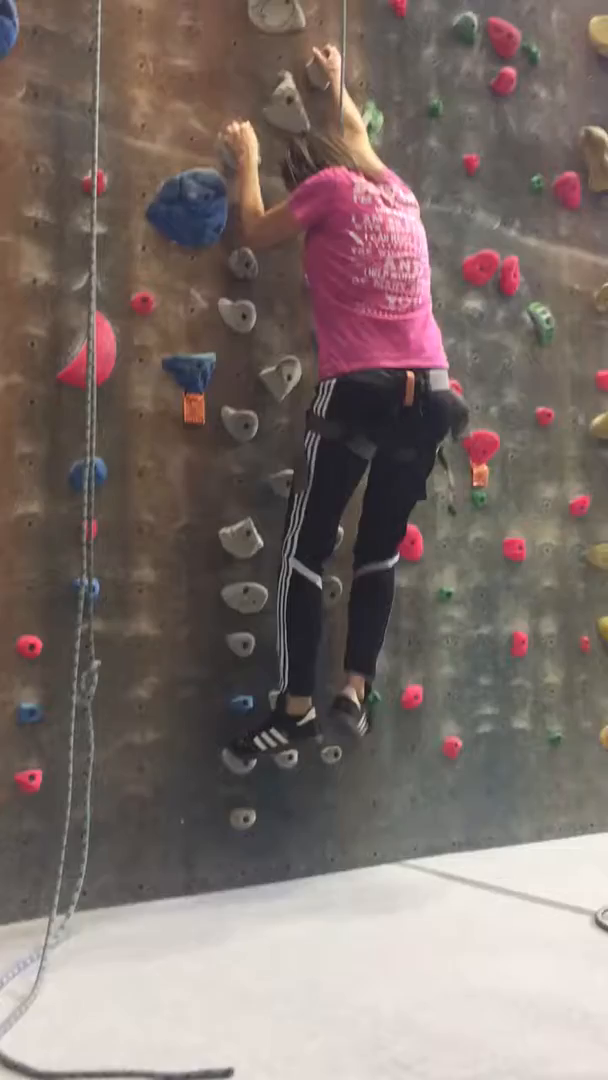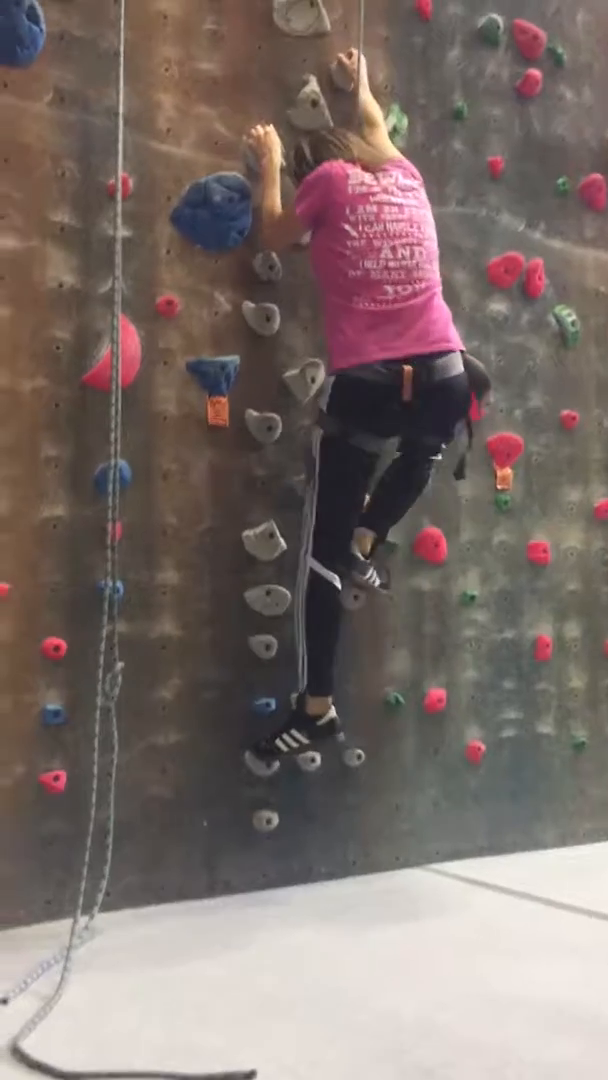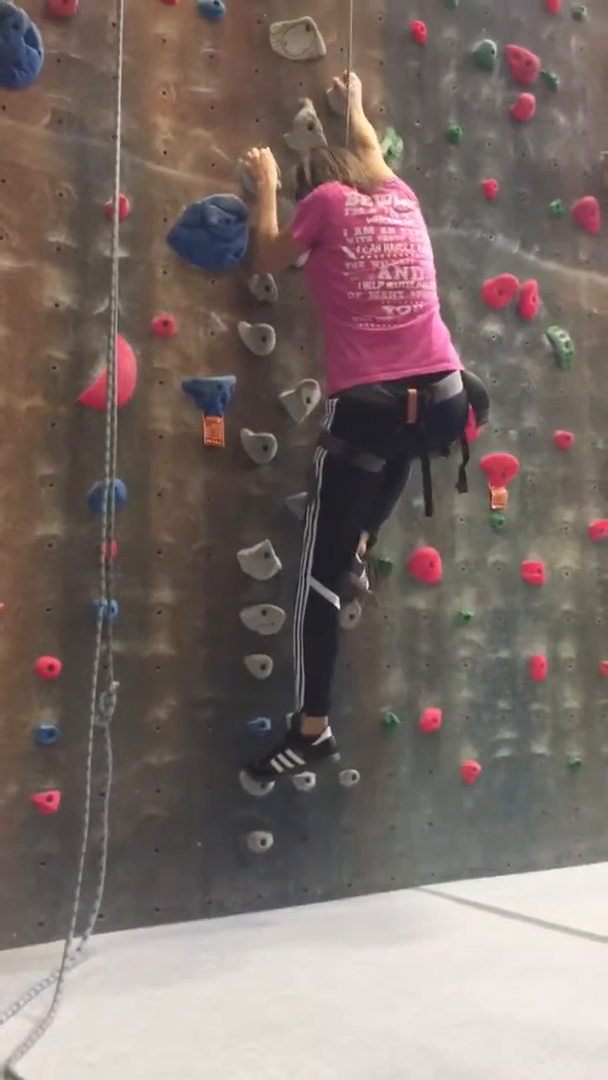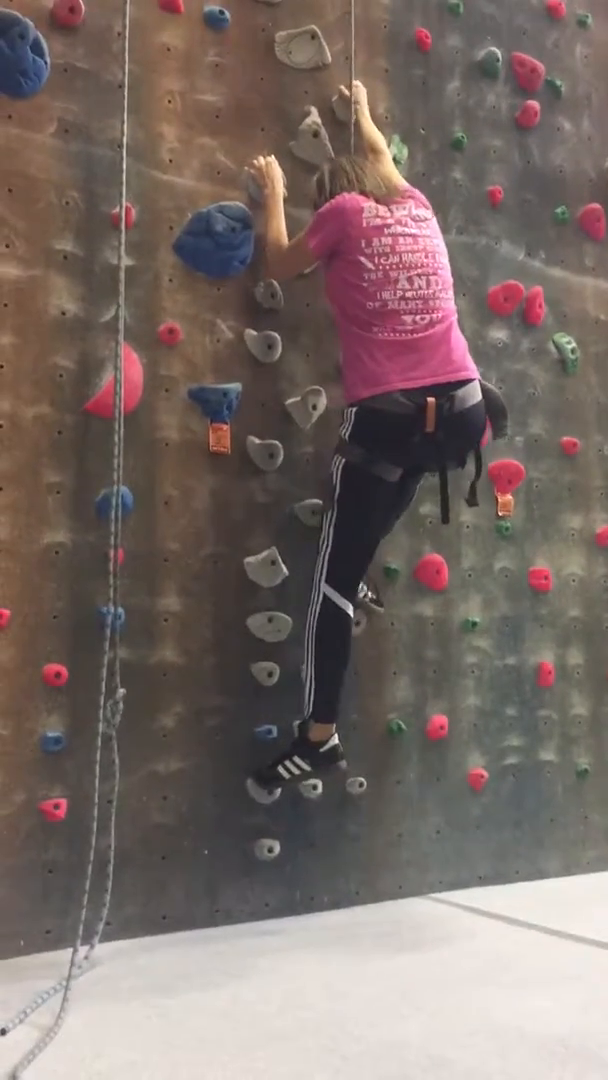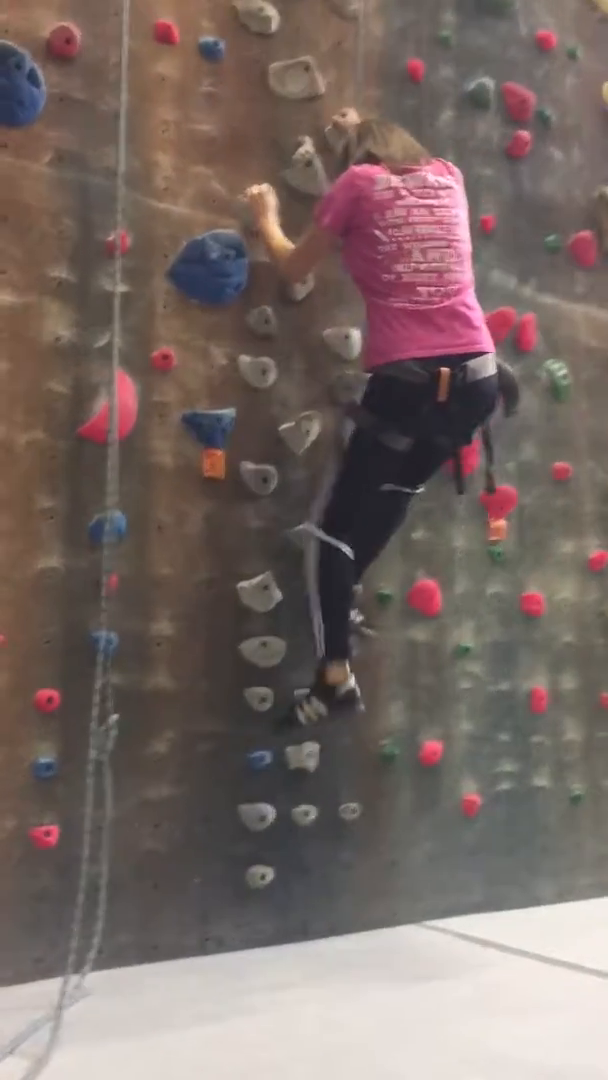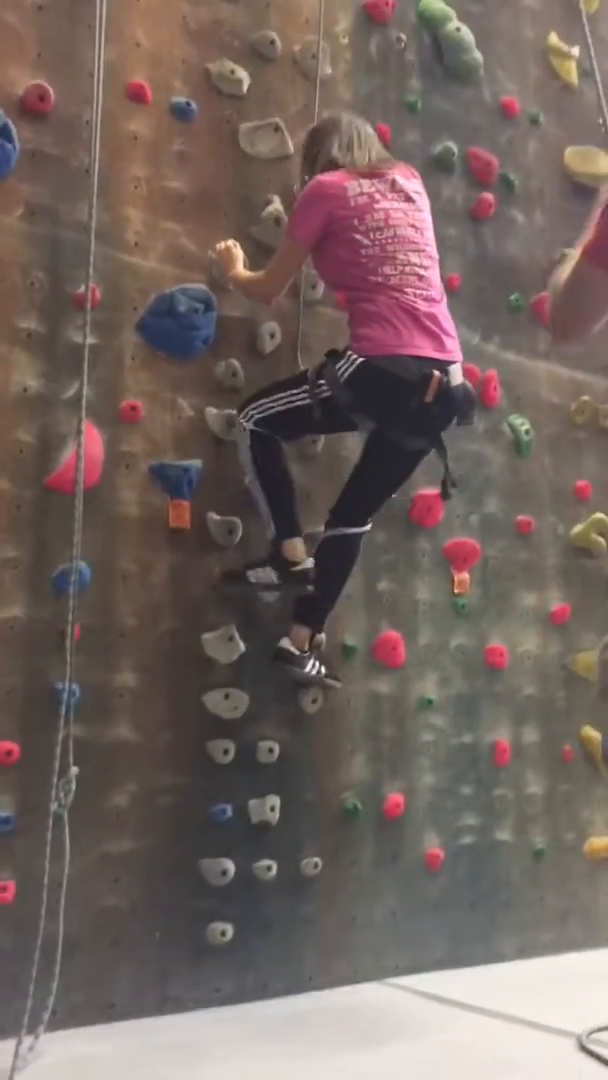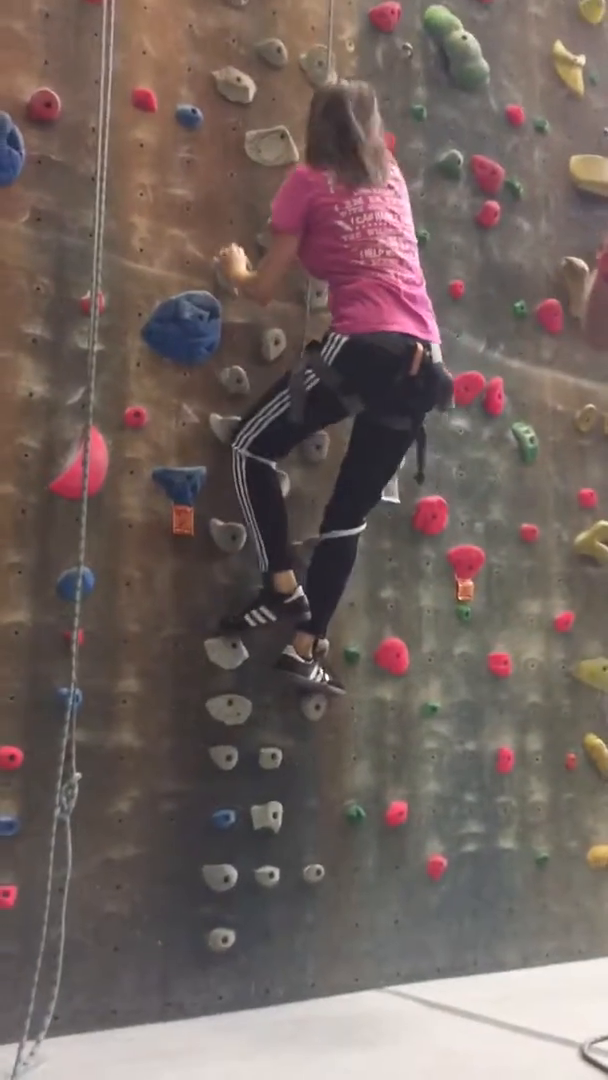
dt=0.4s
person 1, frame 1
left shoulder: (331, 187)
right shoulder: (397, 190)
left elbow: (255, 231)
right elbow: (355, 132)
left wrist: (247, 158)
right wrist: (336, 82)
left hip: (360, 392)
right hip: (428, 392)
left knee: (303, 552)
right knee: (382, 550)
left ankle: (295, 711)
right ankle: (355, 692)
person 1, frame 2
left shoulder: (329, 179)
right shoulder: (406, 175)
left elbow: (273, 236)
right elbow: (376, 128)
left wrist: (269, 163)
right wrist: (360, 79)
left hip: (366, 386)
right hip: (442, 378)
left knee: (321, 551)
right knee: (424, 446)
left ankle: (316, 710)
right ankle: (367, 543)
person 1, frame 3
left shoulder: (328, 201)
right shoulder: (401, 197)
left elbow: (269, 257)
right elbow: (370, 150)
left wrist: (266, 185)
right wrist: (354, 101)
left hip: (367, 407)
right hip: (443, 400)
left knee: (318, 572)
left ankle: (311, 730)
right ankle: (361, 550)
person 1, frame 4
left shoulder: (344, 210)
right shoulder: (419, 206)
left elbow: (280, 264)
right elbow: (381, 157)
left wrist: (271, 194)
right wrist: (362, 113)
left hip: (387, 413)
right hip: (461, 406)
left knee: (334, 579)
right knee: (401, 467)
left ankle: (317, 735)
right ankle: (362, 577)
person 1, frame 5
left shoulder: (359, 181)
right shoulder: (447, 175)
left elbow: (293, 267)
left wrist: (266, 217)
right wrist: (363, 130)
left hip: (403, 381)
right hip: (477, 377)
left knee: (333, 528)
right knee: (398, 483)
left ankle: (334, 675)
right ankle: (341, 595)
person 1, frame 6
left shoulder: (327, 189)
right shoulder: (410, 183)
left elbow: (270, 289)
left wrist: (234, 271)
left hip: (380, 371)
right hip: (442, 381)
left knee: (255, 423)
right knee: (353, 516)
left ankle: (291, 556)
right ankle: (304, 641)
person 1, frame 7
left shoulder: (307, 182)
right shoulder: (391, 176)
left elbow: (264, 289)
left wrist: (233, 270)
left hip: (363, 348)
right hip: (422, 360)
left knee: (250, 447)
right knee: (350, 511)
left ankle: (283, 586)
right ankle: (307, 645)
